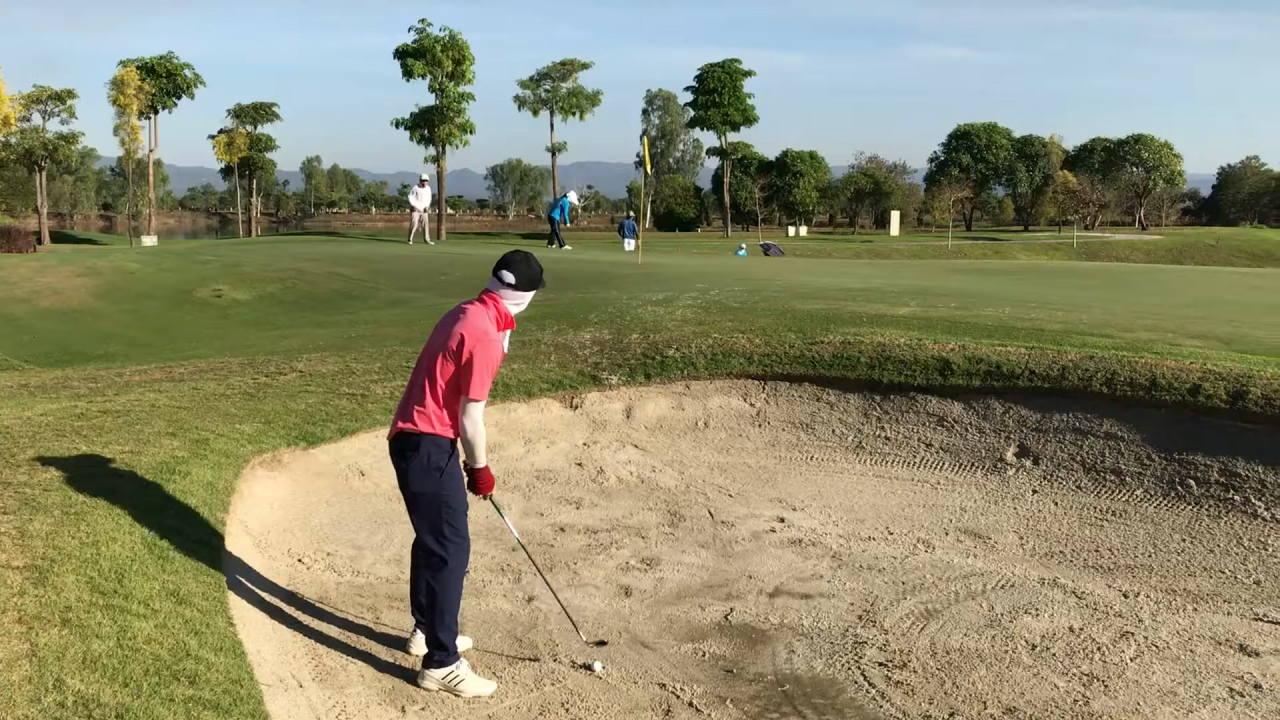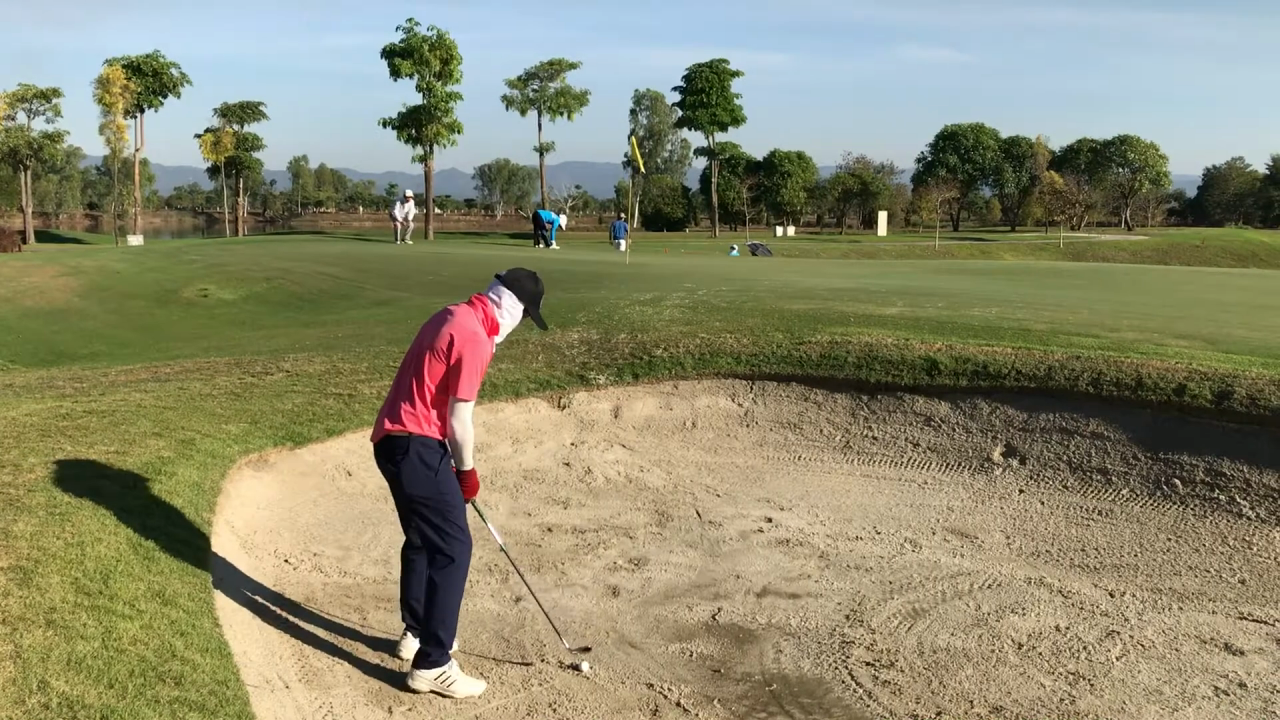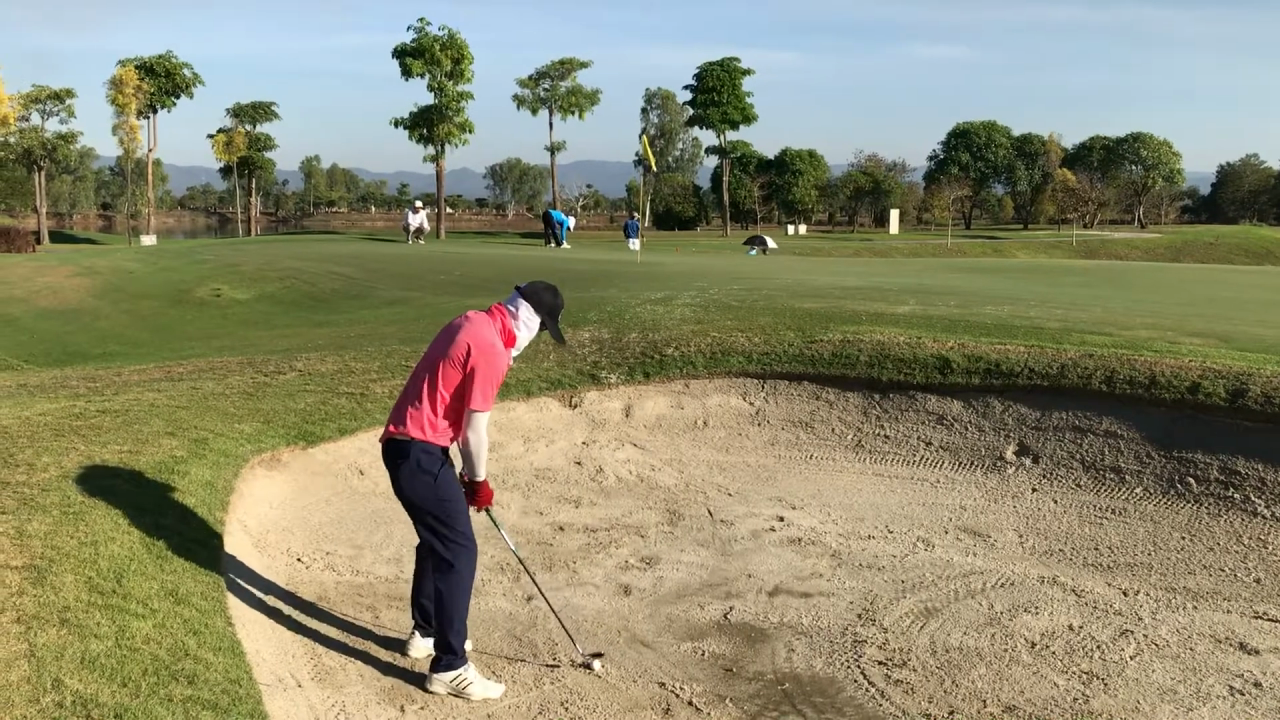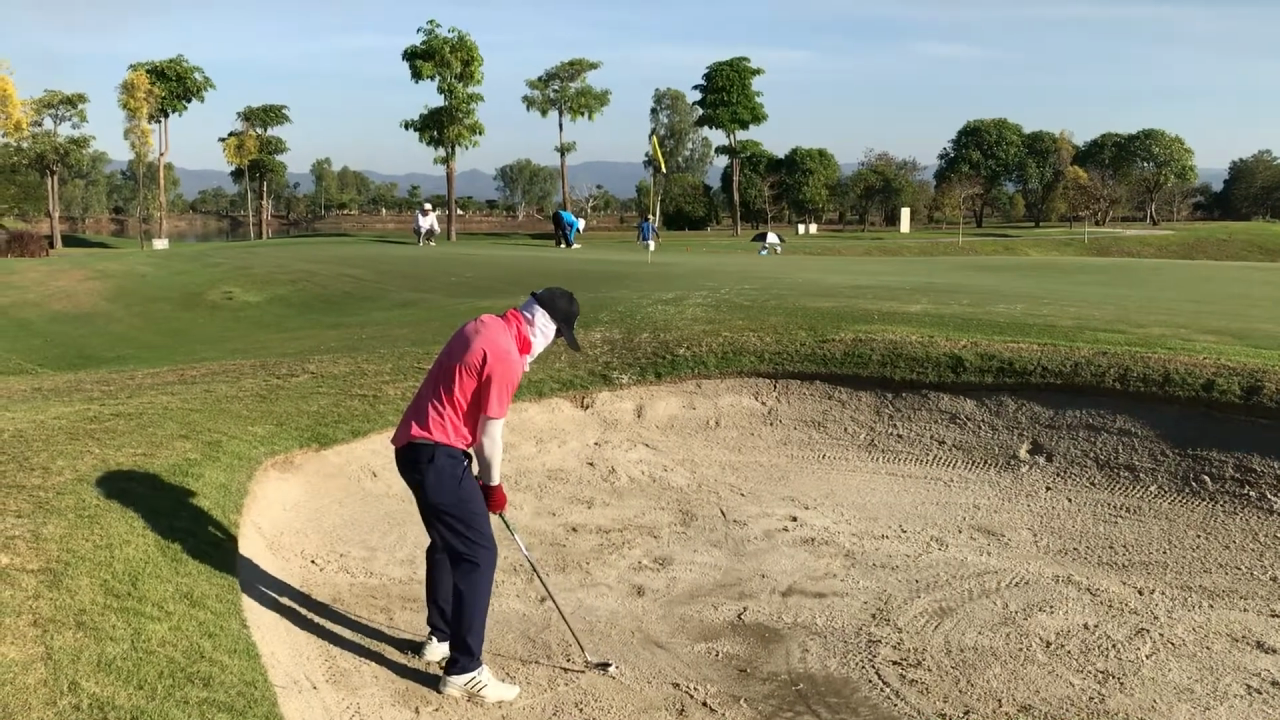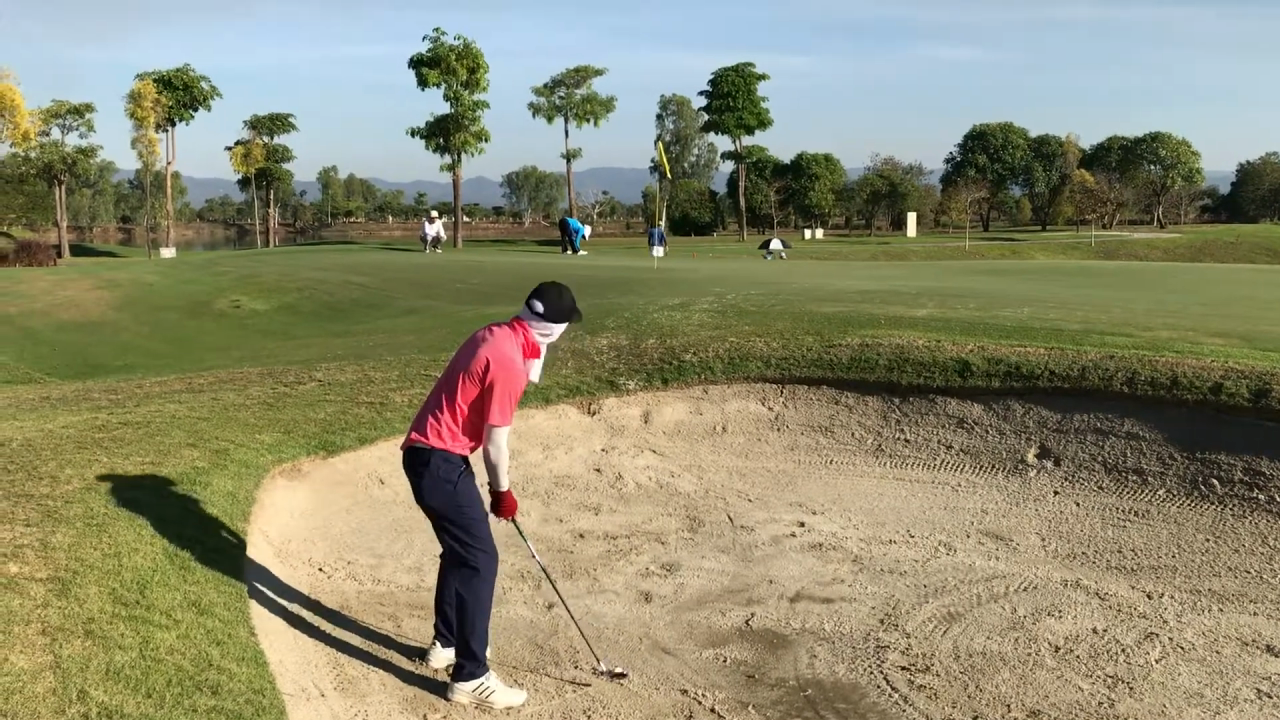
dt=0.7s
person 1, frame 1
left shoulder: (464, 314)
right shoulder: (485, 337)
right elbow: (470, 417)
left wrist: (473, 464)
right wrist: (480, 469)
left hip: (411, 438)
right hip: (429, 446)
left knee: (432, 540)
right knee: (450, 551)
left ankle: (426, 630)
right ankle: (441, 664)
person 1, frame 2
left shoulder: (452, 315)
right shoulder: (474, 337)
right elbow: (458, 418)
left wrist: (456, 466)
right wrist: (466, 471)
left hip: (393, 440)
right hip: (417, 447)
left knee: (422, 542)
right knee: (453, 549)
left ankle: (416, 633)
right ankle: (432, 664)
person 1, frame 3
left shoulder: (470, 322)
right shoulder: (492, 350)
right elbow: (474, 429)
left wrist: (467, 473)
right wrist: (479, 481)
left hip: (399, 443)
right hip: (422, 452)
left knee: (435, 543)
right knee: (457, 555)
left ankle: (426, 633)
right ankle: (449, 669)
person 1, frame 4
left shoulder: (485, 325)
right shoulder: (506, 357)
right elbow: (489, 434)
left wrist: (484, 479)
right wrist: (493, 486)
left hip: (414, 445)
right hip: (439, 456)
left knee: (448, 544)
right knee: (478, 555)
left ankle: (441, 637)
right ankle: (463, 671)
person 1, frame 5
left shoulder: (494, 335)
right shoulder: (511, 365)
right elbow: (494, 442)
right wrist: (503, 491)
left hip: (425, 453)
right hip: (441, 462)
left knee: (460, 551)
right knee: (480, 561)
left ankle: (446, 644)
right ankle: (470, 677)
